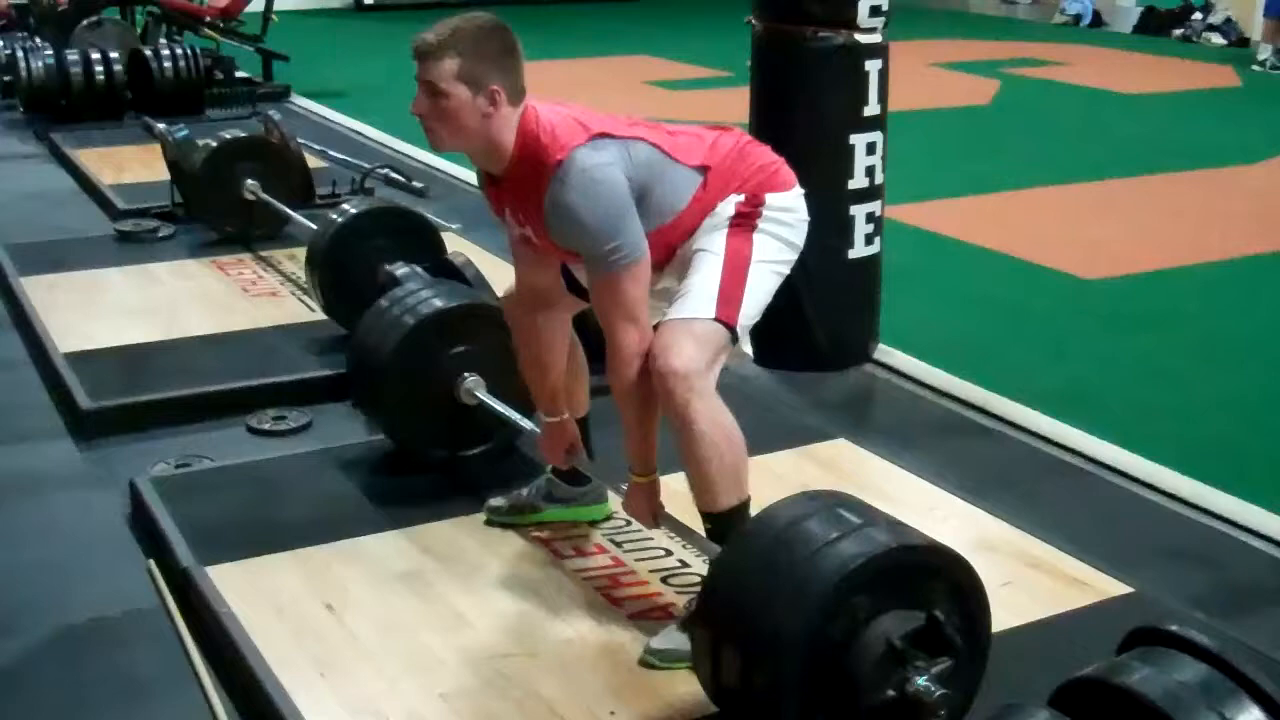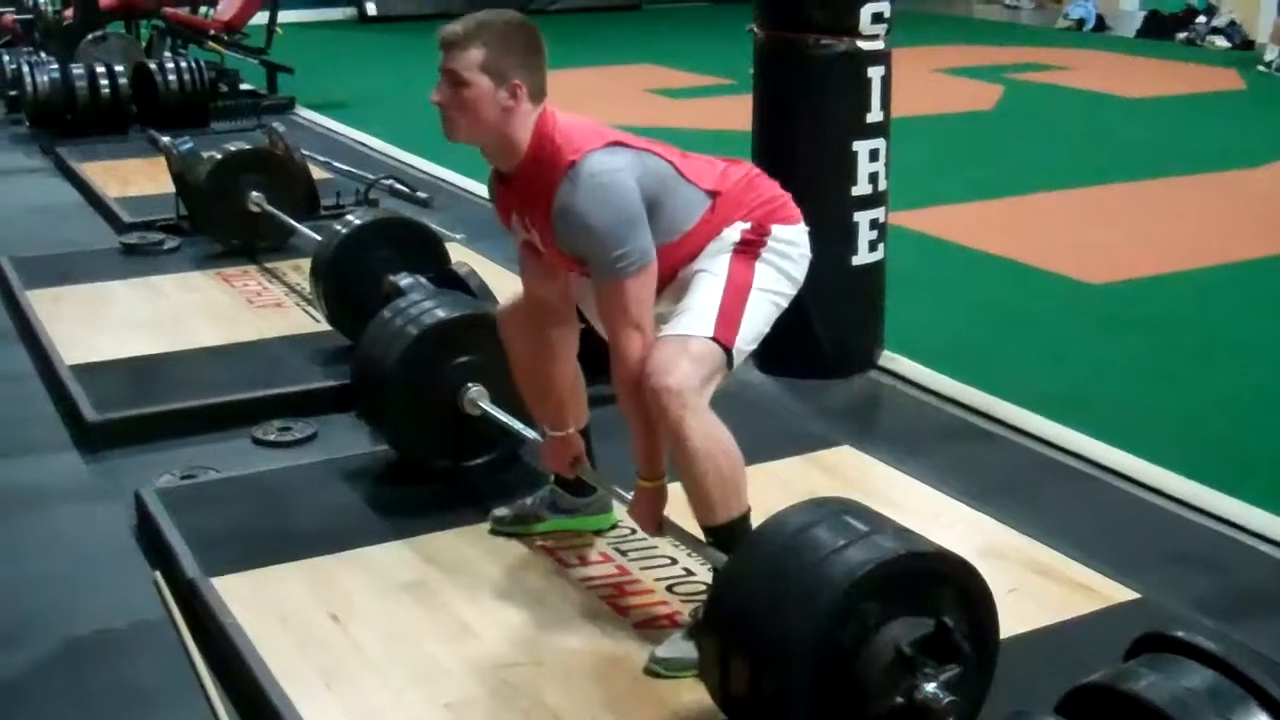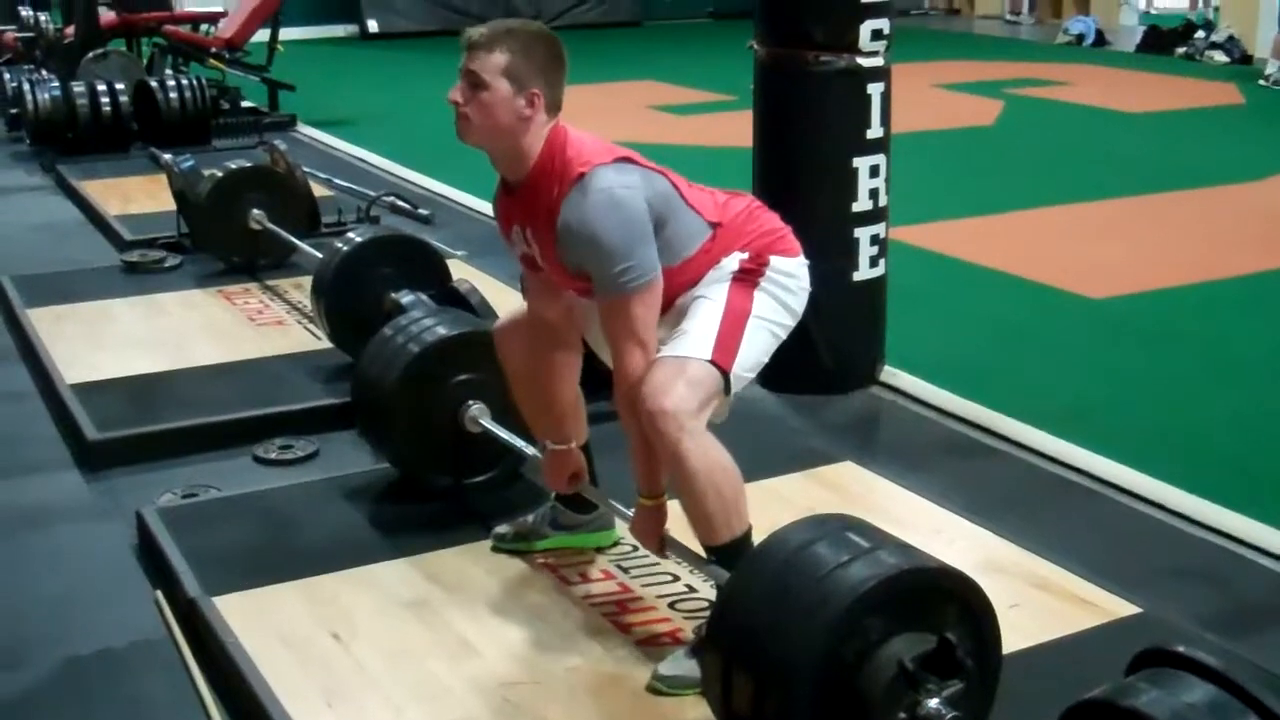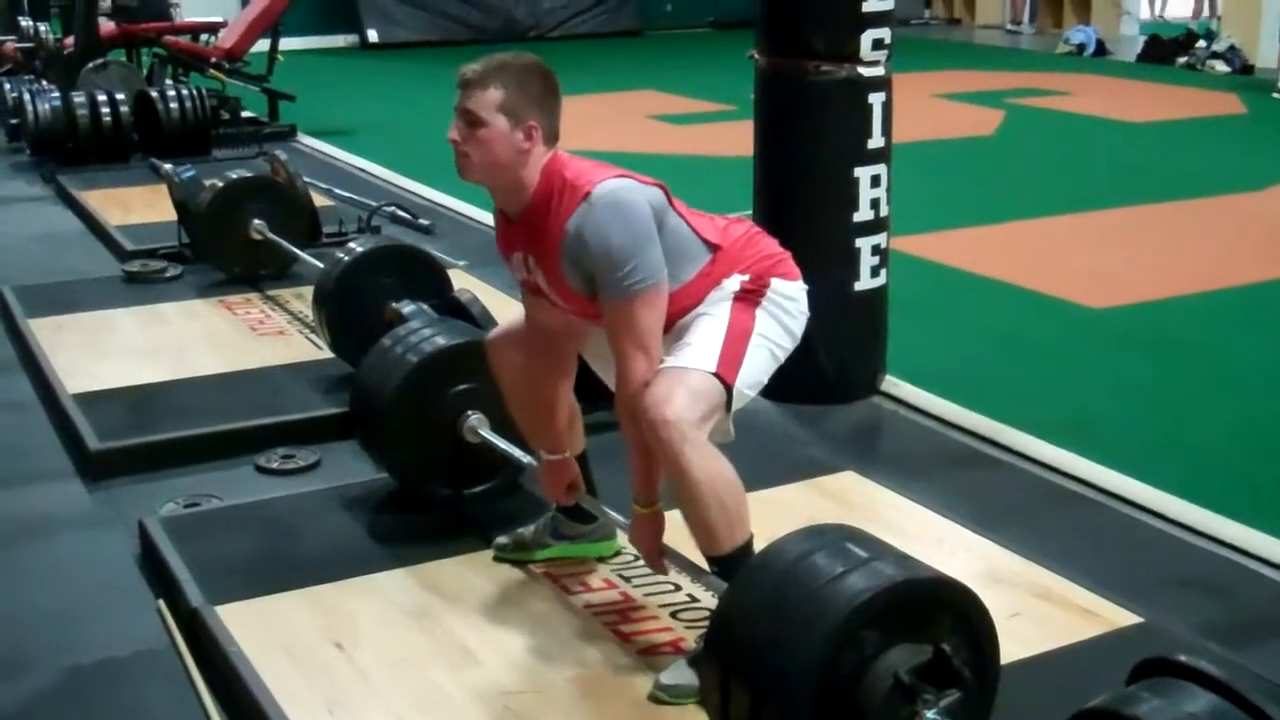
dt=0.4s
person 1, frame 1
left shoulder: (580, 176)
right shoulder: (500, 164)
left elbow: (628, 338)
right elbow: (543, 294)
left wrist: (642, 477)
right wrist: (553, 415)
left hip: (751, 205)
right hip: (665, 217)
left knee: (675, 367)
right knee: (519, 306)
right ankle: (574, 483)
person 1, frame 2
left shoulder: (588, 182)
right shoulder: (510, 173)
left elbow: (631, 344)
right elbow: (549, 307)
left wrist: (650, 482)
right wrist: (559, 431)
left hip: (753, 236)
right hip: (668, 244)
left knee: (671, 384)
right knee: (518, 321)
right ankle: (578, 493)
person 1, frame 3
left shoulder: (597, 197)
right shoulder: (515, 189)
left elbow: (633, 362)
right elbow: (553, 322)
left wrist: (650, 499)
right wrist: (559, 445)
left hip: (753, 265)
right hip: (668, 274)
left knee: (667, 404)
right knee: (516, 337)
right ankle: (578, 510)
person 1, frame 4
left shoulder: (603, 211)
right shoulder: (513, 215)
left elbow: (638, 371)
right elbow: (552, 338)
left wrist: (645, 506)
right wrist: (556, 455)
left hip: (751, 290)
right hip: (667, 301)
left knee: (670, 416)
right knee: (509, 349)
right ankle: (579, 520)
